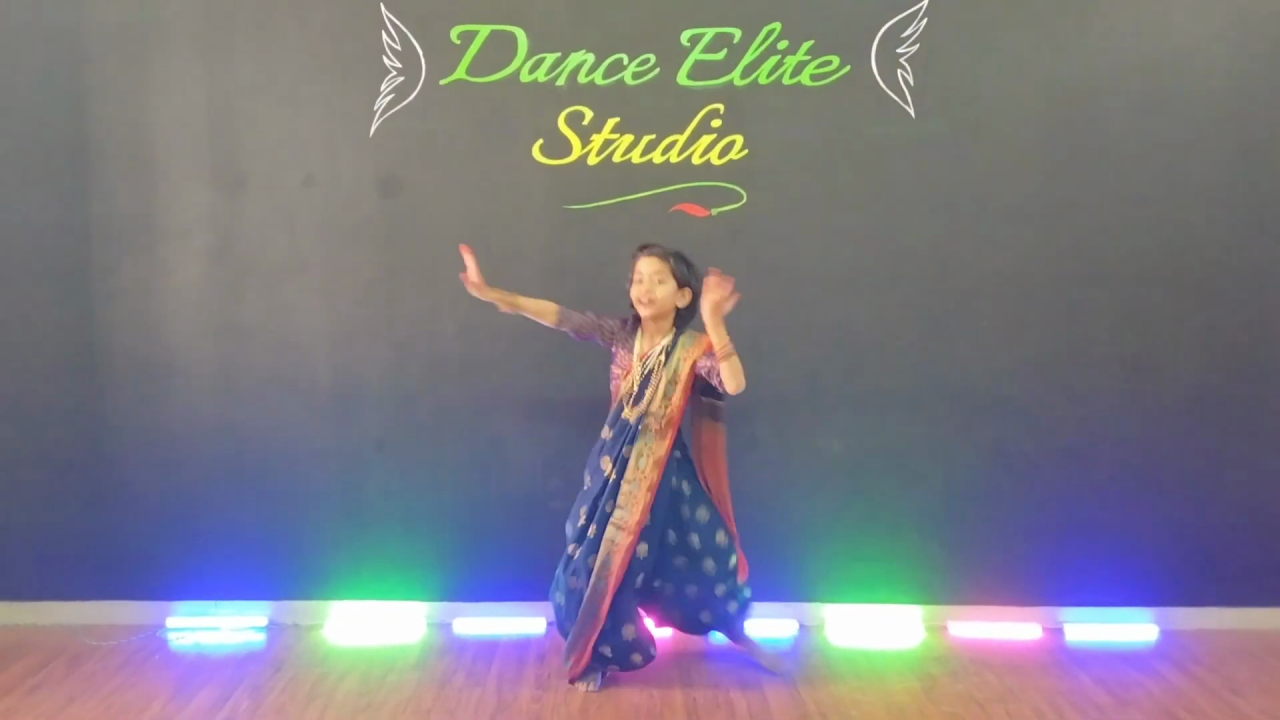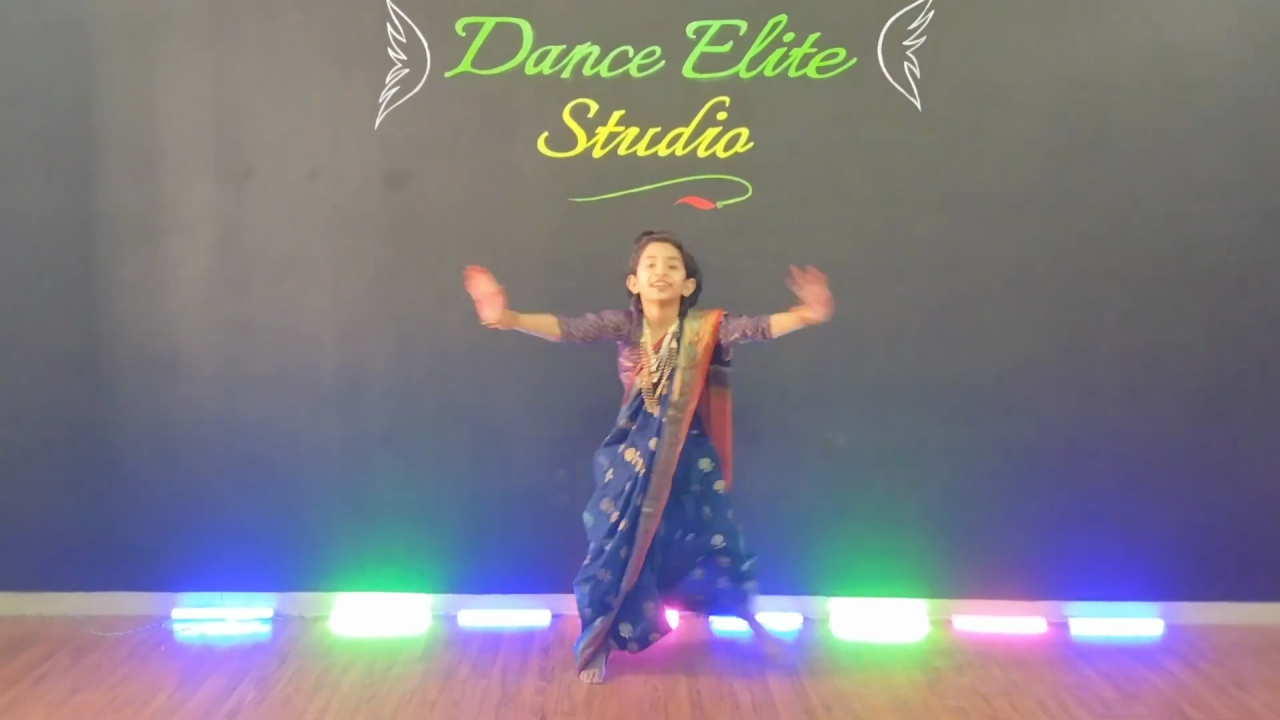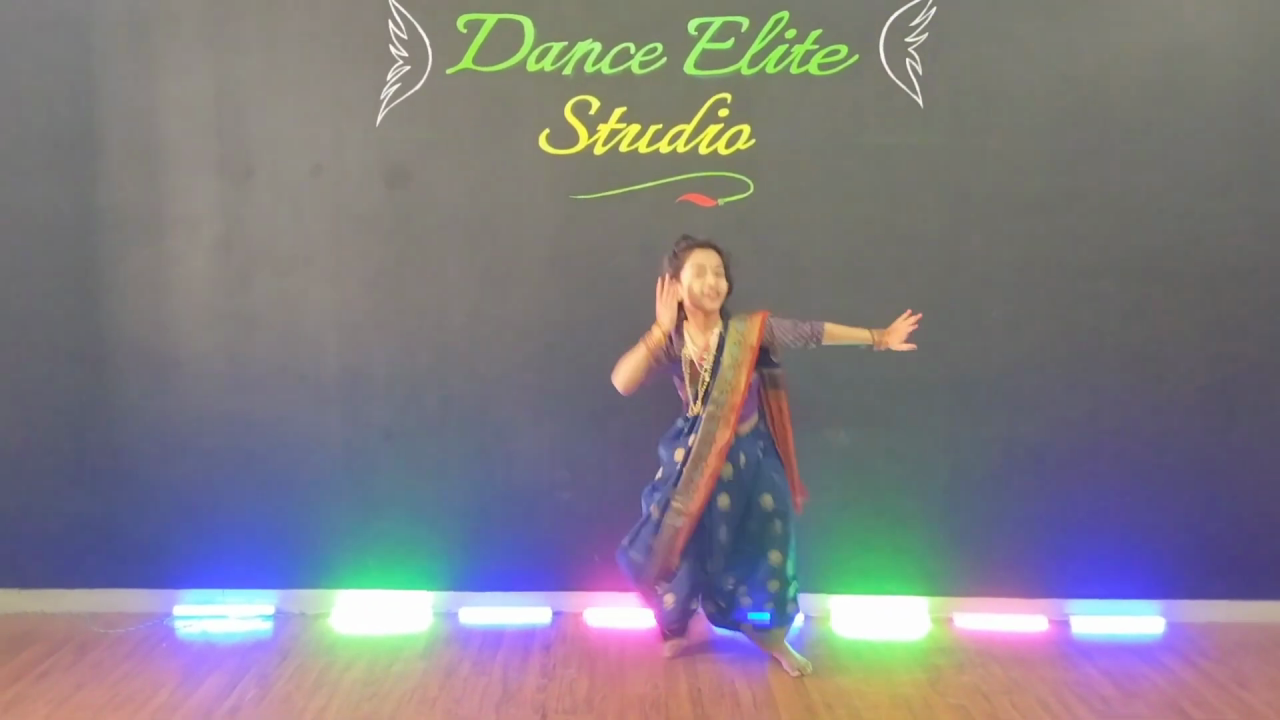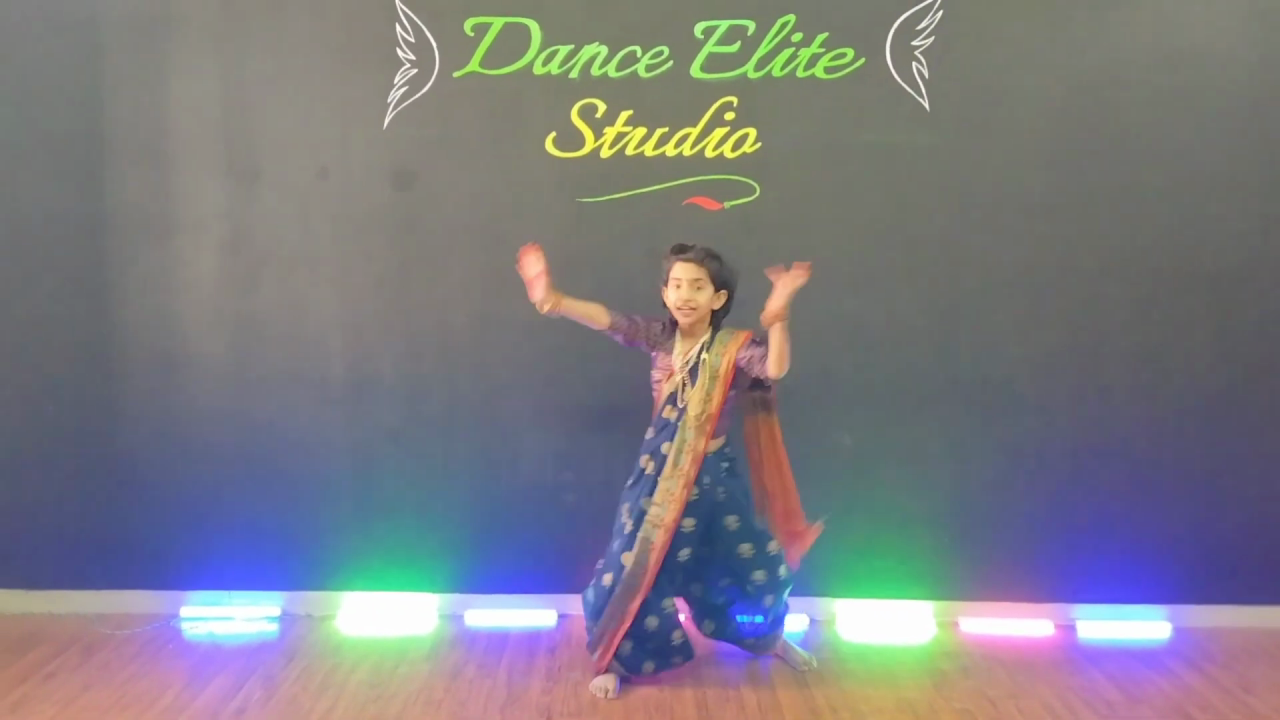
dt=0.4s
person 1, frame 1
left shoulder: (695, 349)
right shoulder: (618, 333)
left elbow: (735, 385)
right elbow: (558, 316)
left wrist: (715, 325)
right wrist: (494, 295)
left hip: (668, 472)
right hip: (613, 470)
left knee: (709, 554)
right knee: (593, 561)
left ankle: (735, 633)
right ankle: (597, 655)
person 1, frame 2
left shoulder: (706, 328)
right shoulder: (624, 324)
left elbow: (760, 328)
right elbow: (564, 328)
left wrist: (810, 312)
right wrist: (508, 317)
left hip: (691, 456)
right hip: (634, 454)
left knee: (722, 541)
right knee: (615, 548)
left ankle: (745, 616)
right ankle: (601, 643)
person 1, frame 3
left shoulder: (752, 329)
right shoulder: (669, 341)
left elbow: (813, 333)
right elbow: (623, 383)
left wrist: (880, 337)
right wrist: (660, 329)
left hip: (747, 456)
right hip: (692, 454)
left knee: (768, 545)
right knee: (669, 542)
left ankle: (772, 635)
right ankle: (676, 619)
person 1, frame 4
left shoulder: (735, 347)
right shoulder: (655, 336)
left elbow: (775, 368)
right elbow: (607, 318)
left wrist: (777, 313)
right wrist: (550, 298)
left hip: (713, 476)
right hip: (658, 473)
left knee: (759, 563)
right knee: (630, 570)
left ankle: (770, 639)
right ankle: (617, 661)
